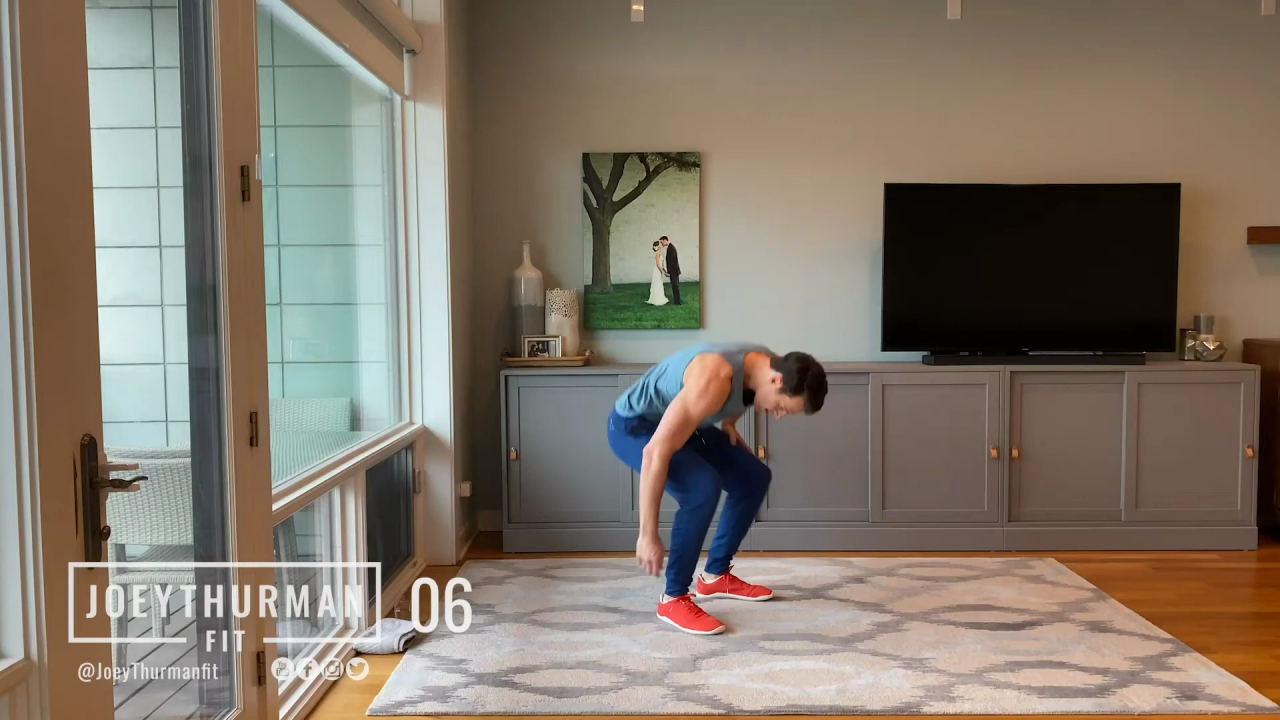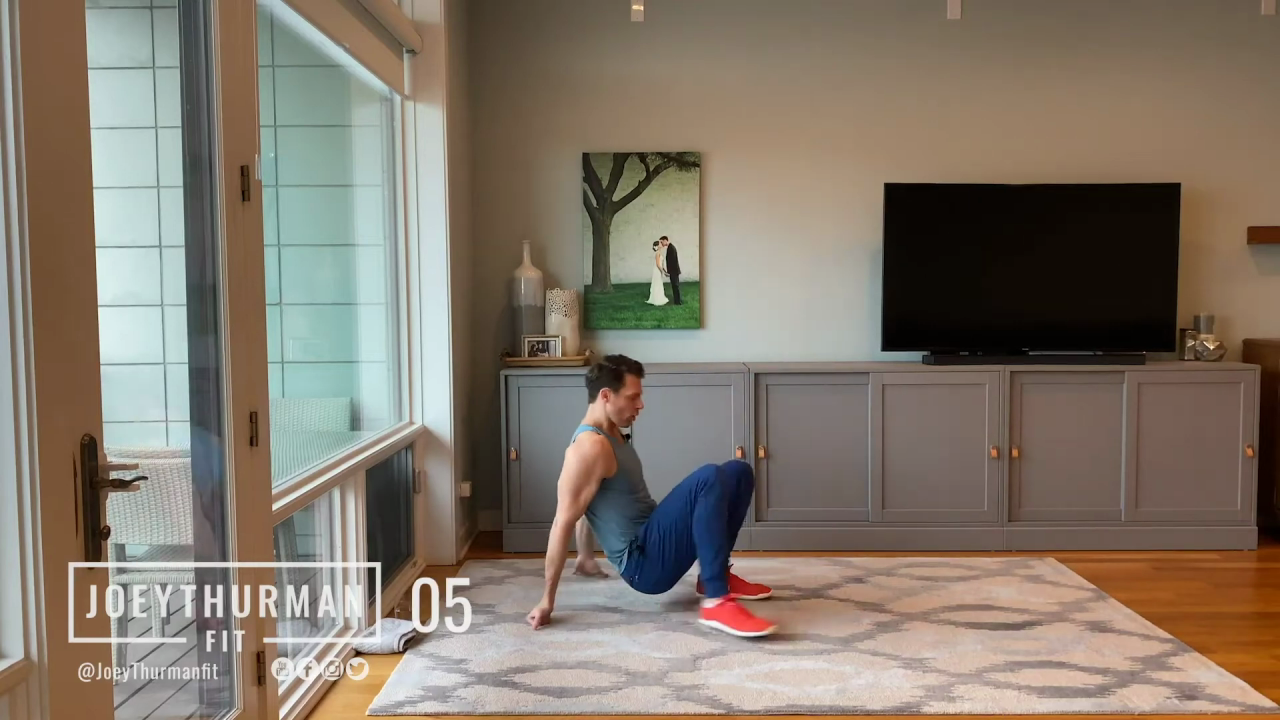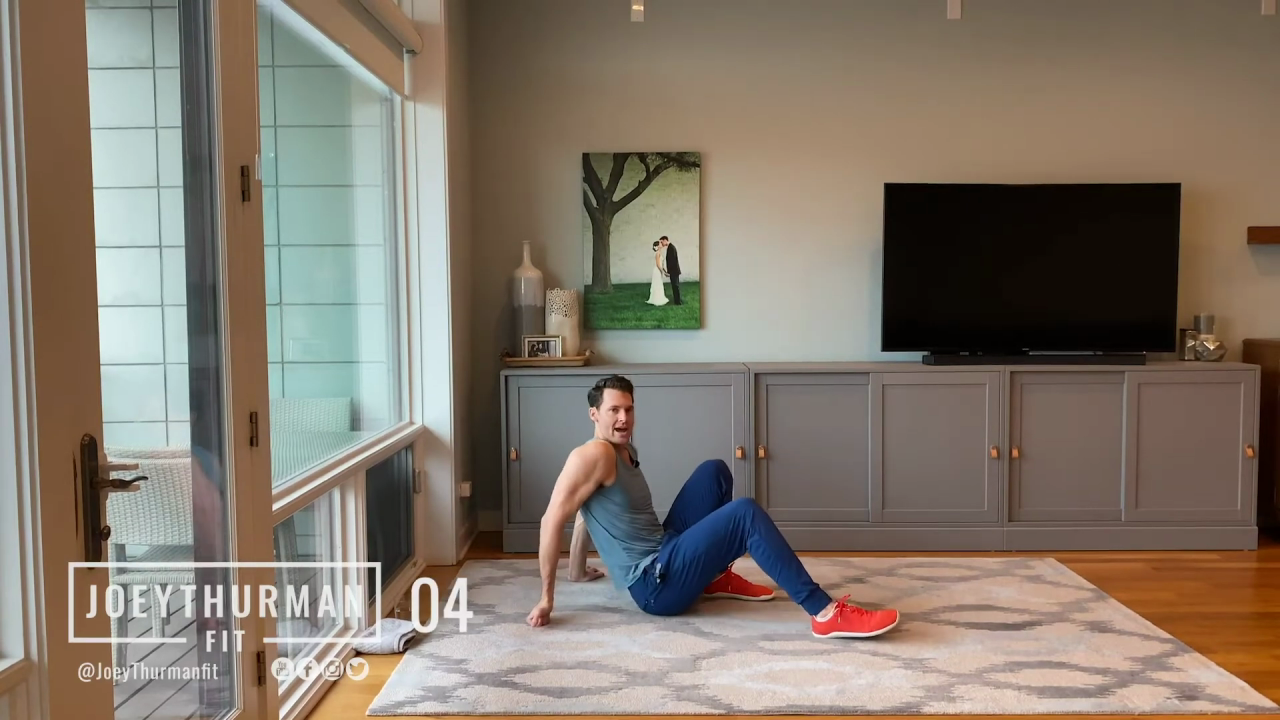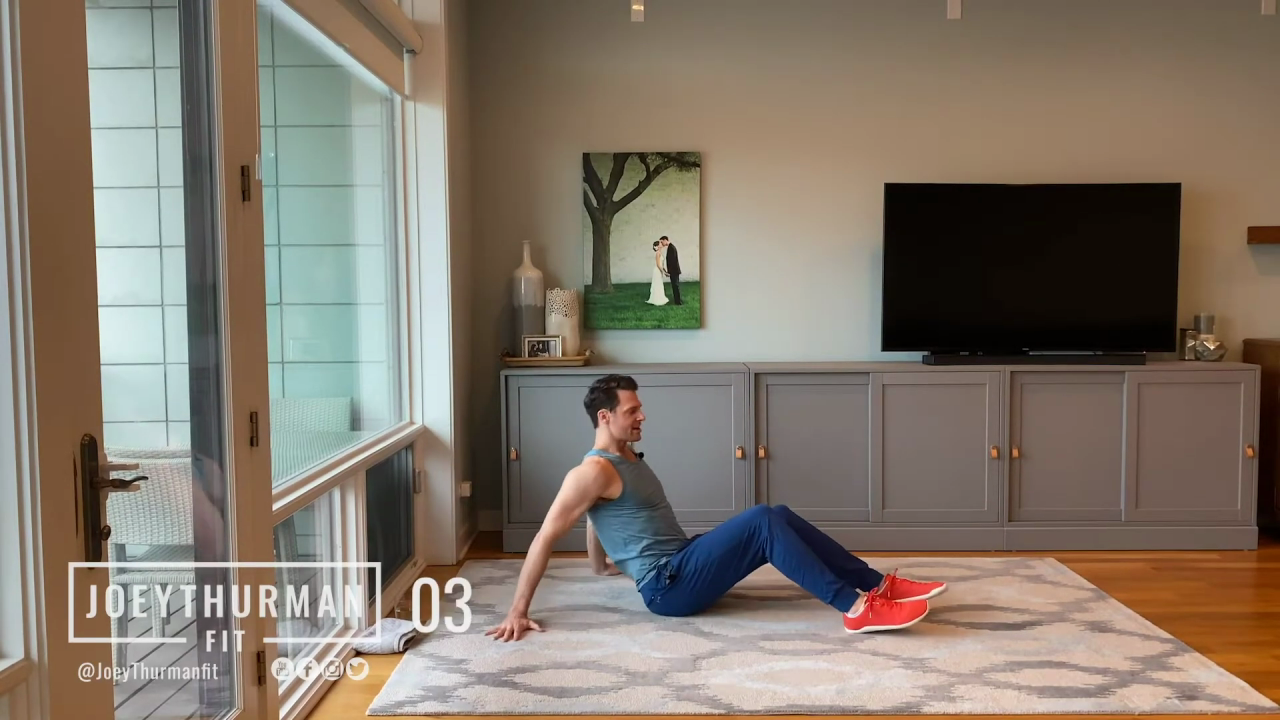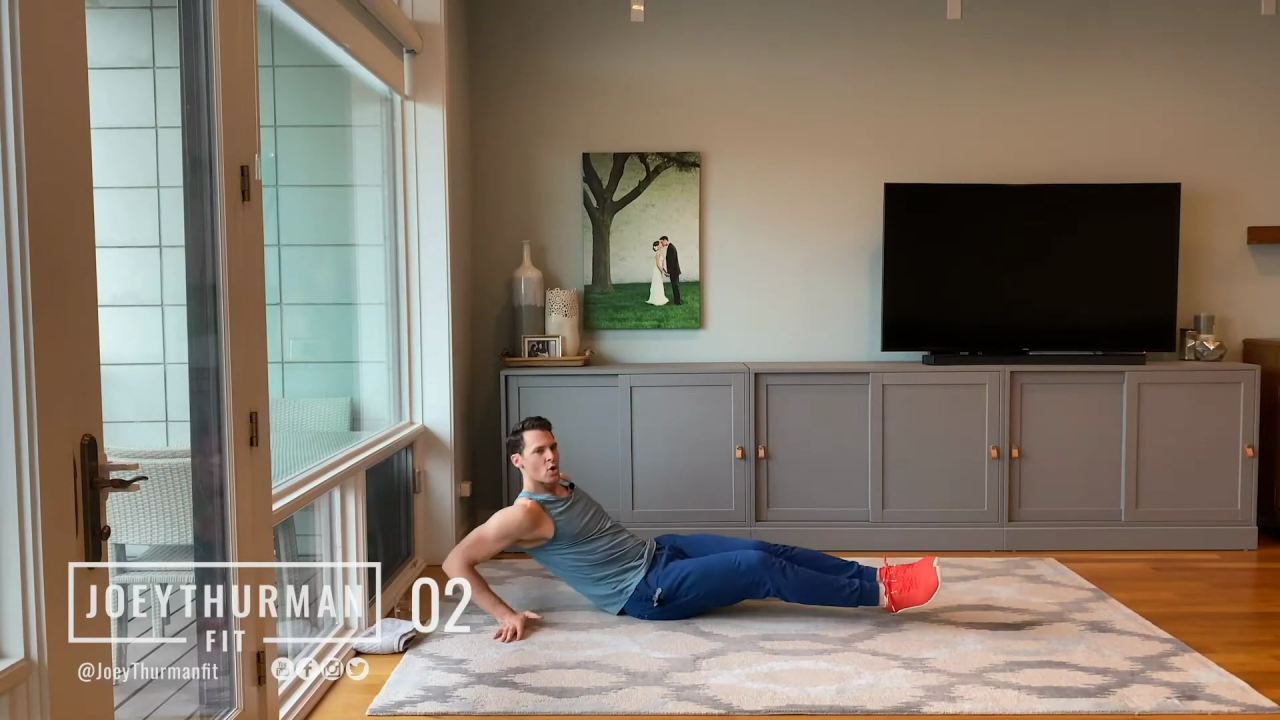
dt=1s
person 1, frame 1
left shoulder: (766, 364)
right shoulder: (716, 378)
right elbow: (655, 453)
left wrist: (729, 426)
right wrist: (648, 536)
right hip: (634, 427)
left knee: (754, 478)
right knee: (703, 489)
left ankle: (714, 576)
right ankle: (674, 597)
person 1, frame 2
left shoulder: (611, 432)
right shoulder: (588, 447)
left elbow: (584, 509)
right elbow: (564, 520)
left wrist: (586, 556)
right wrist: (547, 601)
left hip: (654, 538)
right hip: (643, 563)
left knee: (739, 474)
right knee: (712, 479)
left ankle: (718, 576)
right ankle: (716, 600)
person 1, frame 3
left shoulder: (625, 451)
right shoulder: (593, 455)
left elbow: (588, 513)
right elbow: (553, 520)
left wrist: (577, 570)
right wrist: (546, 598)
left hip: (666, 552)
right hip: (656, 584)
left knee: (714, 471)
right knee: (746, 513)
left ankle: (718, 577)
right ankle: (825, 613)
person 1, frame 4
left shoulder: (627, 457)
right shoulder: (593, 472)
right elbow: (546, 537)
left wrist: (601, 565)
right wrist: (518, 611)
left hip: (682, 561)
right hip: (668, 587)
left knee: (780, 516)
right knee: (762, 520)
left ankle: (878, 585)
right ankle: (856, 608)
person 1, frame 5
left shoulder: (563, 486)
right shoulder: (522, 516)
right elbow: (455, 563)
right wrist: (505, 614)
left hip: (659, 552)
right hip: (648, 592)
left knee: (763, 548)
right knee: (760, 569)
left ankle: (876, 577)
right ankle: (880, 596)
